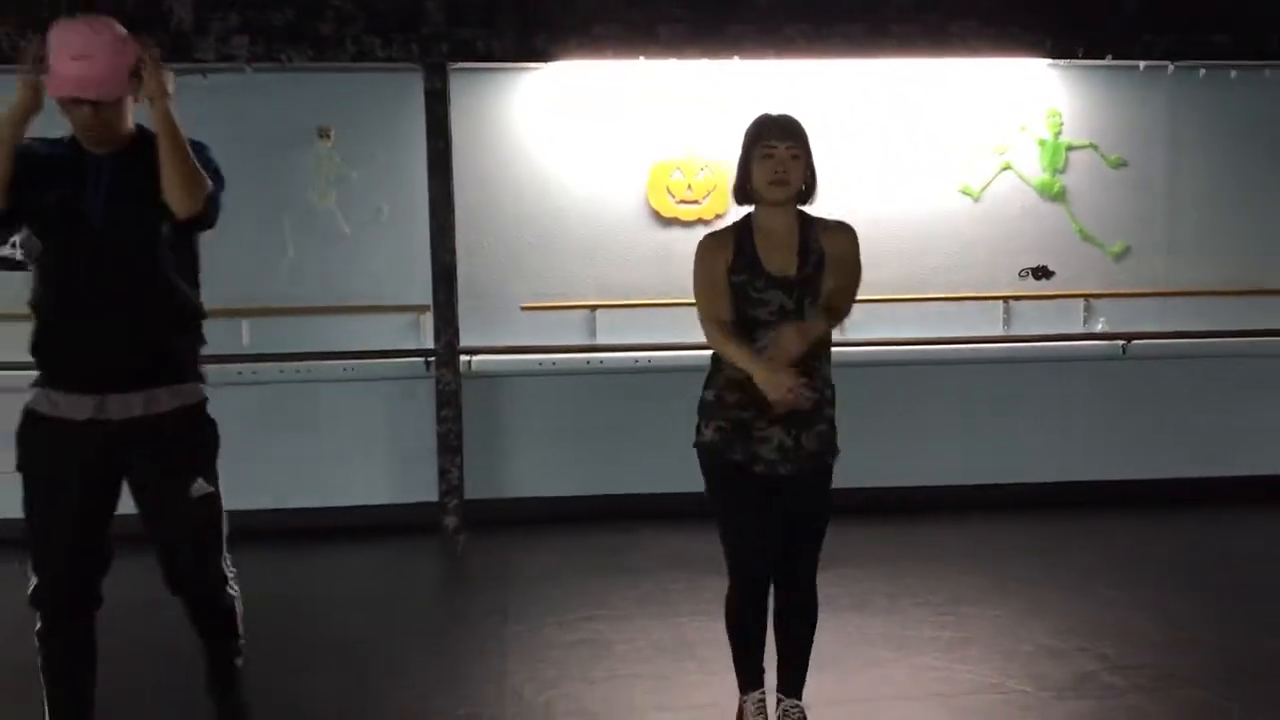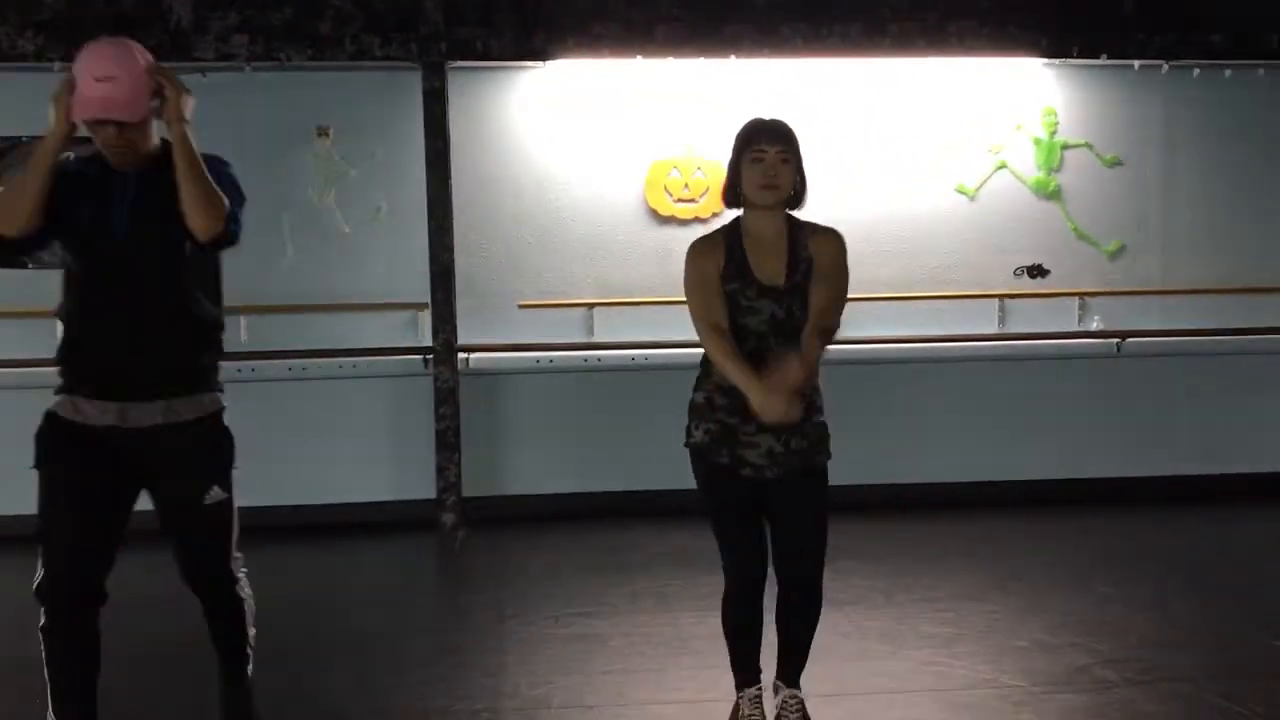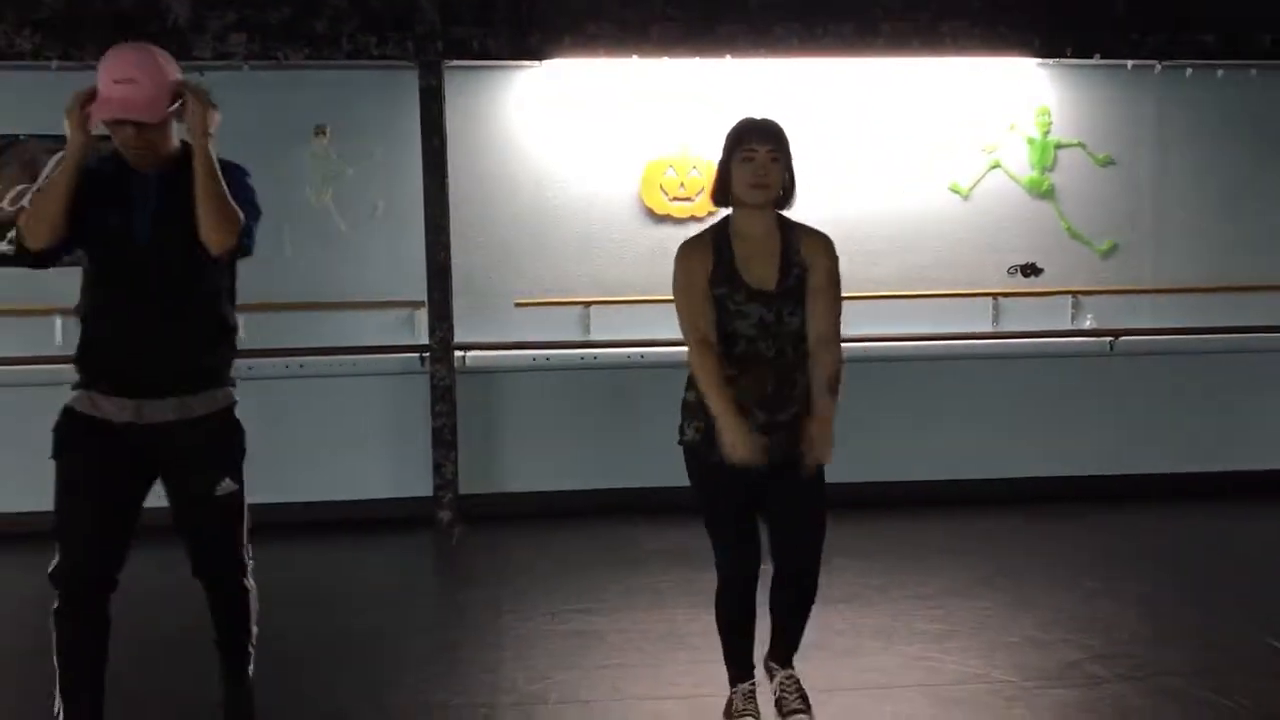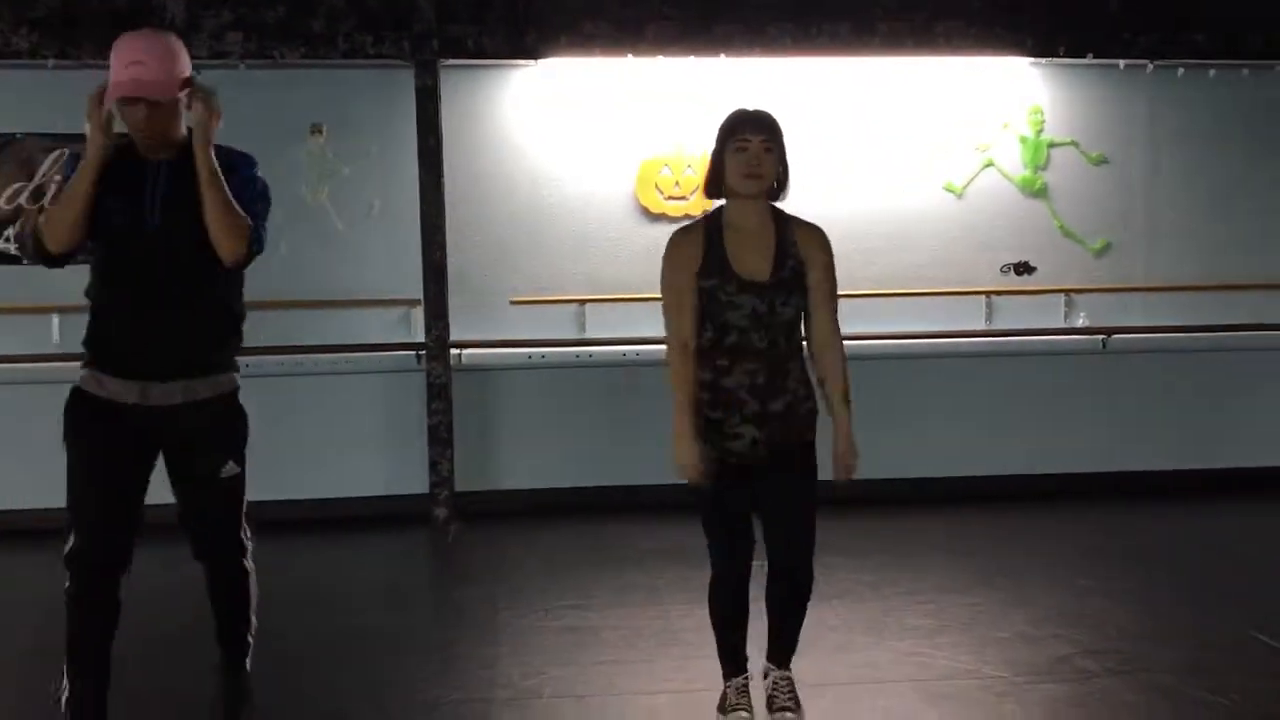
dt=0.1s
person 1, frame 1
left shoulder: (182, 155)
left elbow: (192, 209)
left wrist: (162, 111)
left hip: (166, 407)
right hip: (64, 412)
left knee: (200, 572)
right knee: (60, 590)
person 1, frame 2
left shoulder: (204, 171)
right shoulder: (70, 181)
left elbow: (212, 229)
left wrist: (181, 132)
left hip: (184, 416)
right hip: (85, 418)
left knee: (215, 572)
right knee: (65, 587)
person 1, frame 3
left shoulder: (223, 177)
right shoulder: (86, 181)
left elbow: (226, 246)
right elbow: (34, 247)
left wrist: (203, 148)
right wrist: (74, 151)
left hip: (198, 410)
right hip: (101, 411)
left knee: (223, 561)
right knee: (79, 573)
person 1, frame 4
left shoulder: (234, 168)
right shoulder: (98, 171)
left elbow: (236, 250)
right elbow: (53, 246)
left wrist: (204, 149)
right wrist: (93, 149)
left hip: (203, 395)
right hip: (108, 394)
left knee: (224, 548)
right knee: (92, 556)
person 2, frame 1
left shoulder: (835, 238)
right shoulder: (718, 248)
left elbow: (837, 301)
right elbow: (717, 325)
left wrist: (801, 330)
right wrist: (760, 371)
left hip: (808, 435)
right hip: (732, 435)
left knee: (797, 577)
right knee: (750, 573)
person 2, frame 2
left shoulder: (824, 244)
right shoulder: (708, 252)
left elbow: (825, 319)
right elbow: (712, 333)
left wrist: (799, 363)
right wrist: (753, 389)
left hip: (799, 438)
right hip: (722, 437)
left knee: (802, 575)
right knee: (744, 573)
person 2, frame 3
left shoulder: (813, 249)
right shoulder: (698, 253)
left elbow: (824, 338)
right elbow: (700, 346)
left wrist: (823, 414)
right wrist: (728, 421)
left hip: (792, 433)
right hip: (720, 434)
left knee: (801, 563)
right knee: (736, 567)
left ankle: (782, 665)
person 2, frame 4
left shoulder: (808, 241)
right shoulder: (689, 244)
left elbow: (824, 336)
right elbow: (681, 343)
left wrist: (843, 423)
right wrist: (683, 431)
left hip: (787, 427)
right hip: (716, 427)
left knee: (794, 559)
right knee: (730, 560)
left ankle: (779, 669)
